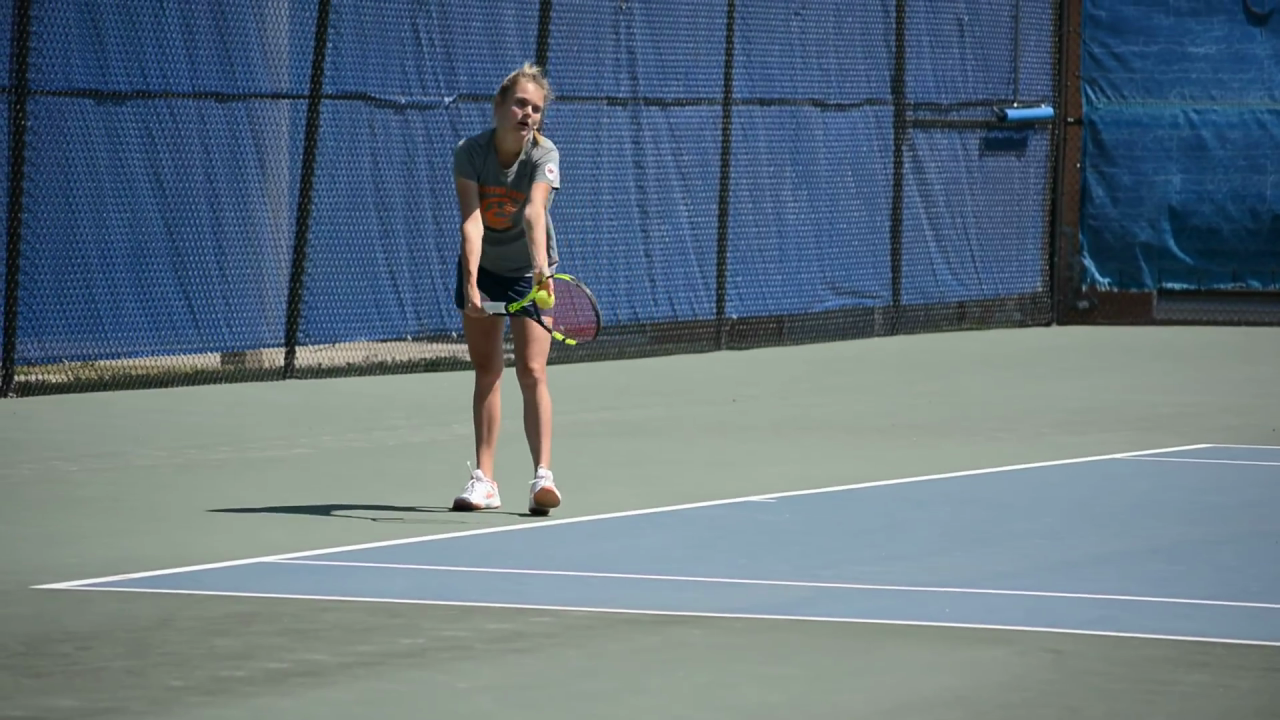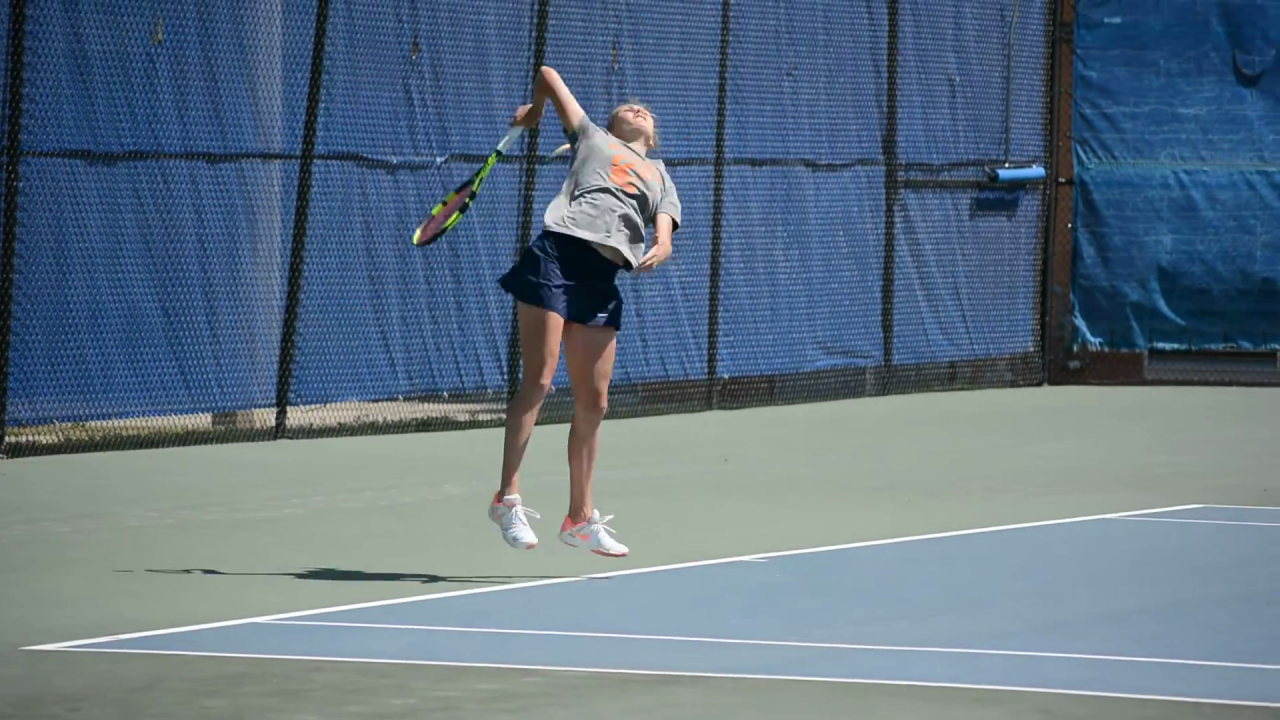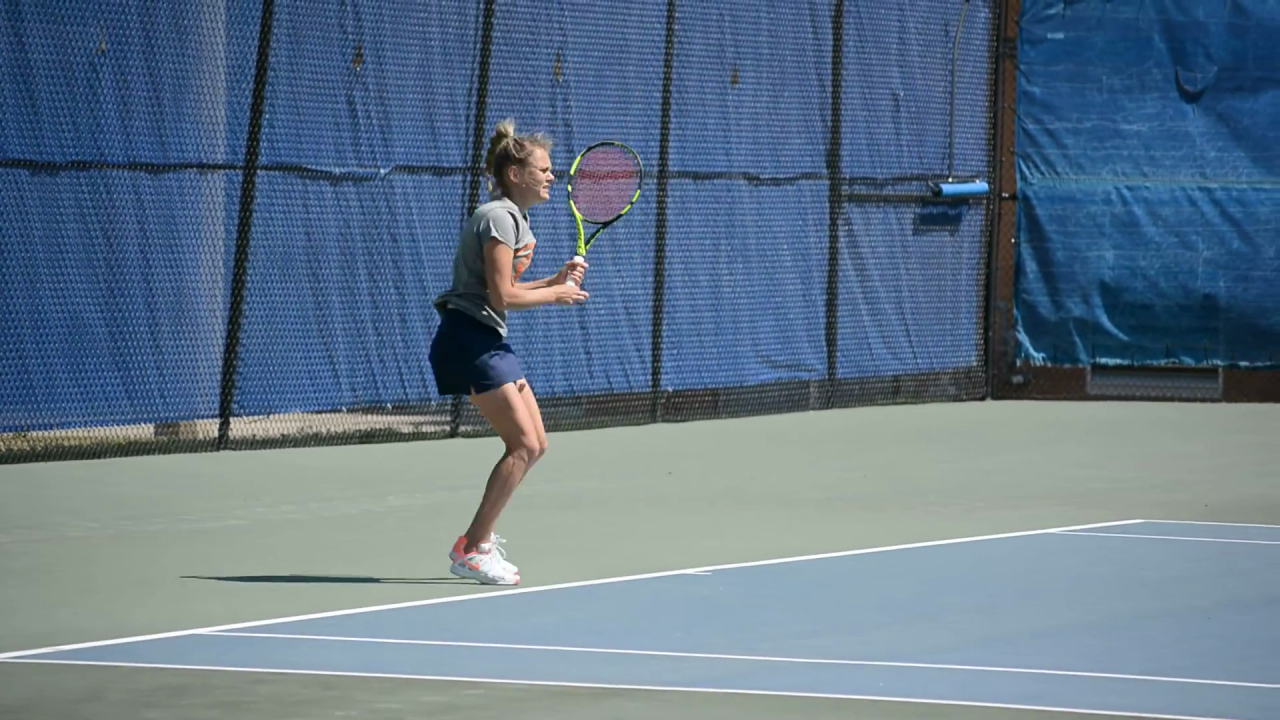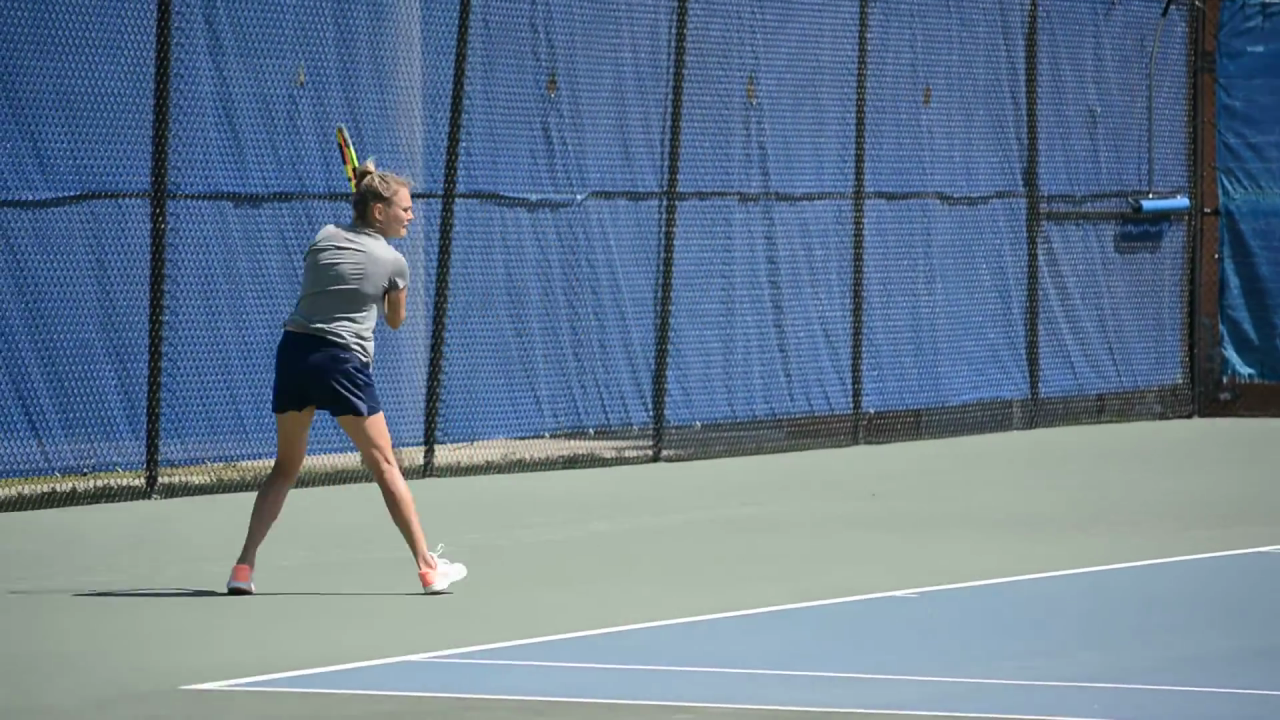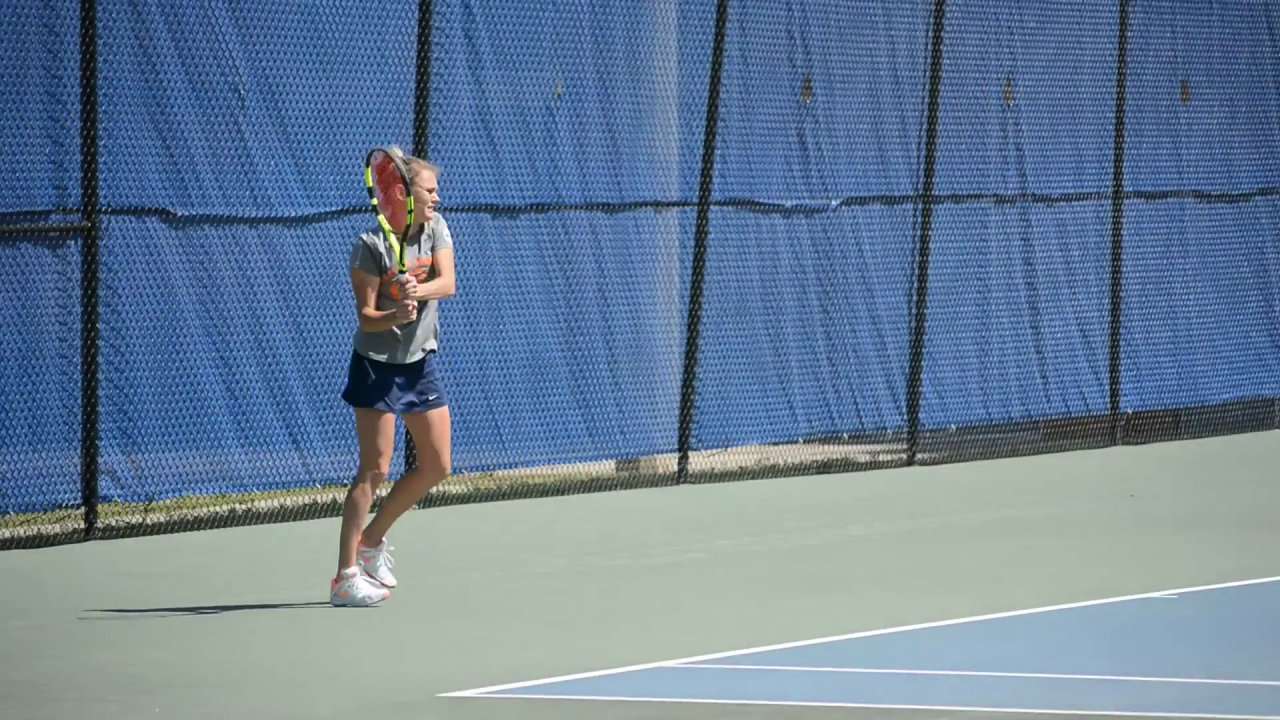
dt=1s
person 1, frame 1
left shoulder: (544, 155)
right shoulder: (470, 153)
left elbow: (539, 206)
right elbow: (471, 220)
left wrist: (541, 271)
right wrist: (470, 285)
left hip: (528, 275)
right hip: (483, 271)
left knee: (532, 371)
right knee: (486, 372)
left ankle: (543, 475)
right ankle: (484, 478)
person 1, frame 2
left shoulder: (662, 183)
right shoulder: (593, 139)
left elbow: (664, 237)
right elbow: (548, 75)
left wrist: (656, 251)
right wrist: (533, 108)
left hip: (596, 280)
right hip: (558, 253)
left knee: (594, 399)
right knee: (537, 384)
left ankle: (579, 517)
right ankle: (507, 498)
person 1, frame 3
left shoulder: (515, 217)
right shoulder: (495, 217)
right elbow: (502, 297)
left wrist: (558, 280)
right wrist: (555, 294)
left hip: (490, 342)
right hip: (468, 338)
left knee: (533, 445)
right knee: (526, 443)
left ankle: (474, 544)
right ankle: (474, 549)
person 1, frame 4
left shoulder: (324, 236)
right shoulder: (395, 261)
right elbow: (395, 320)
left hip: (295, 355)
right hip: (343, 363)
left knee: (286, 467)
right knee: (385, 466)
left ankle: (244, 566)
right ankle: (428, 566)
person 1, frame 5
left shoulder: (437, 230)
right shoulder: (368, 246)
left elbow: (446, 284)
right elbow: (365, 316)
left wrist: (416, 290)
right wrist: (395, 318)
left hip: (421, 363)
right hip: (376, 365)
left knee: (434, 467)
right knee: (375, 468)
left ankle: (370, 539)
right ankle: (345, 574)
